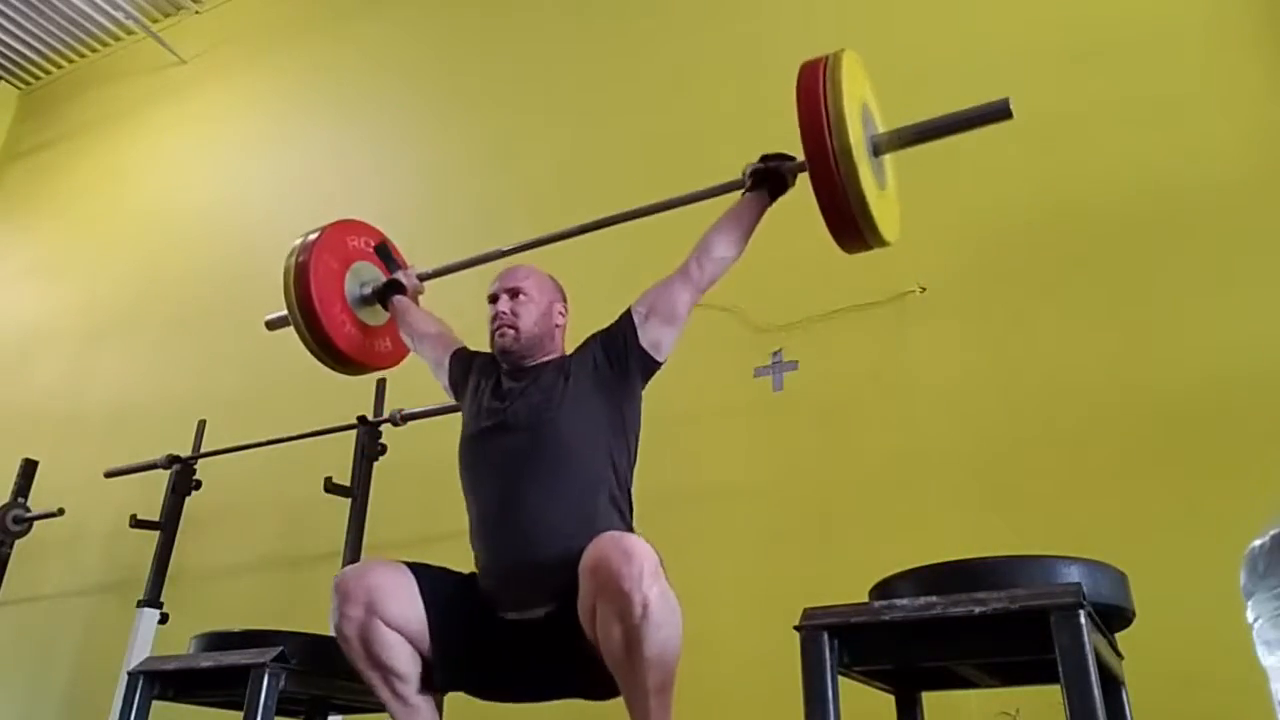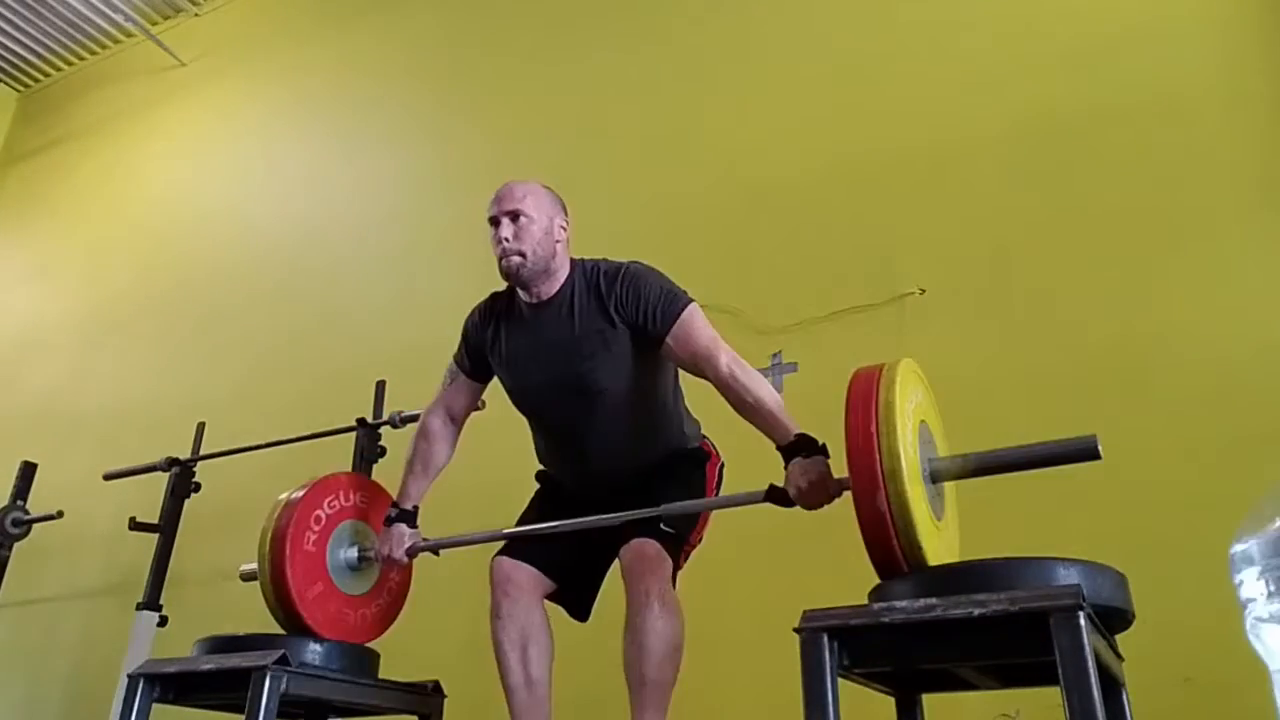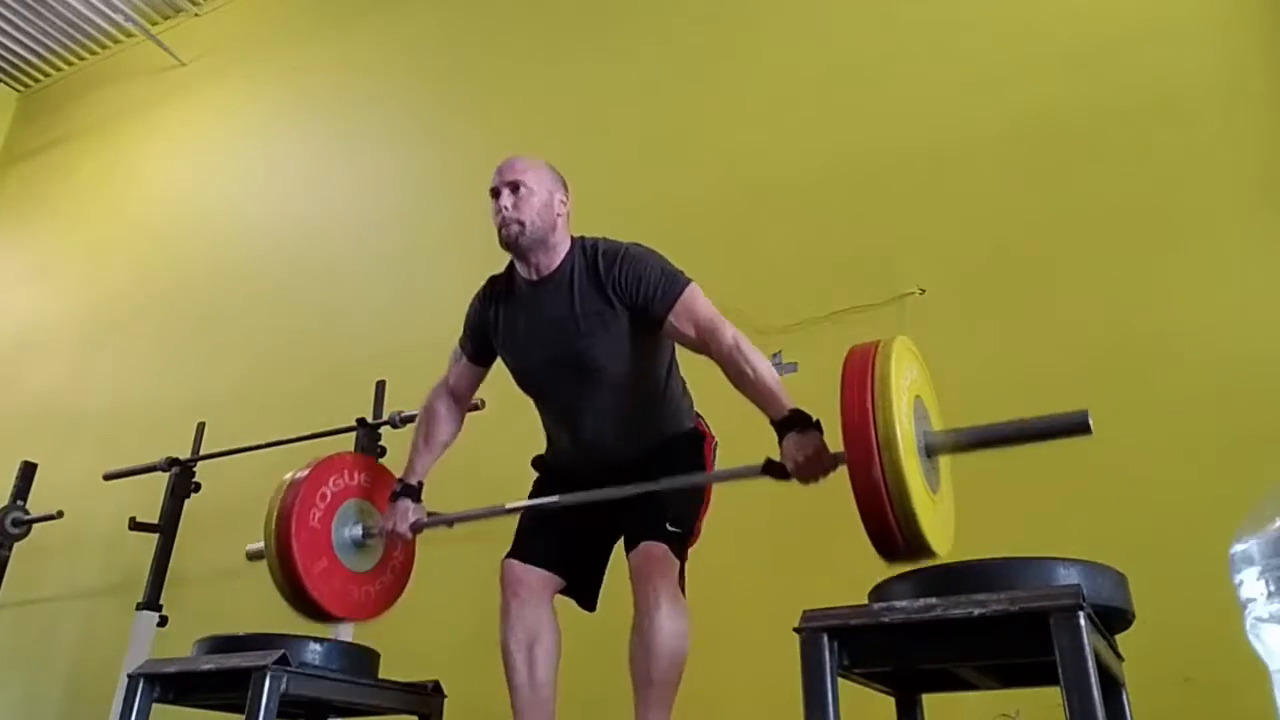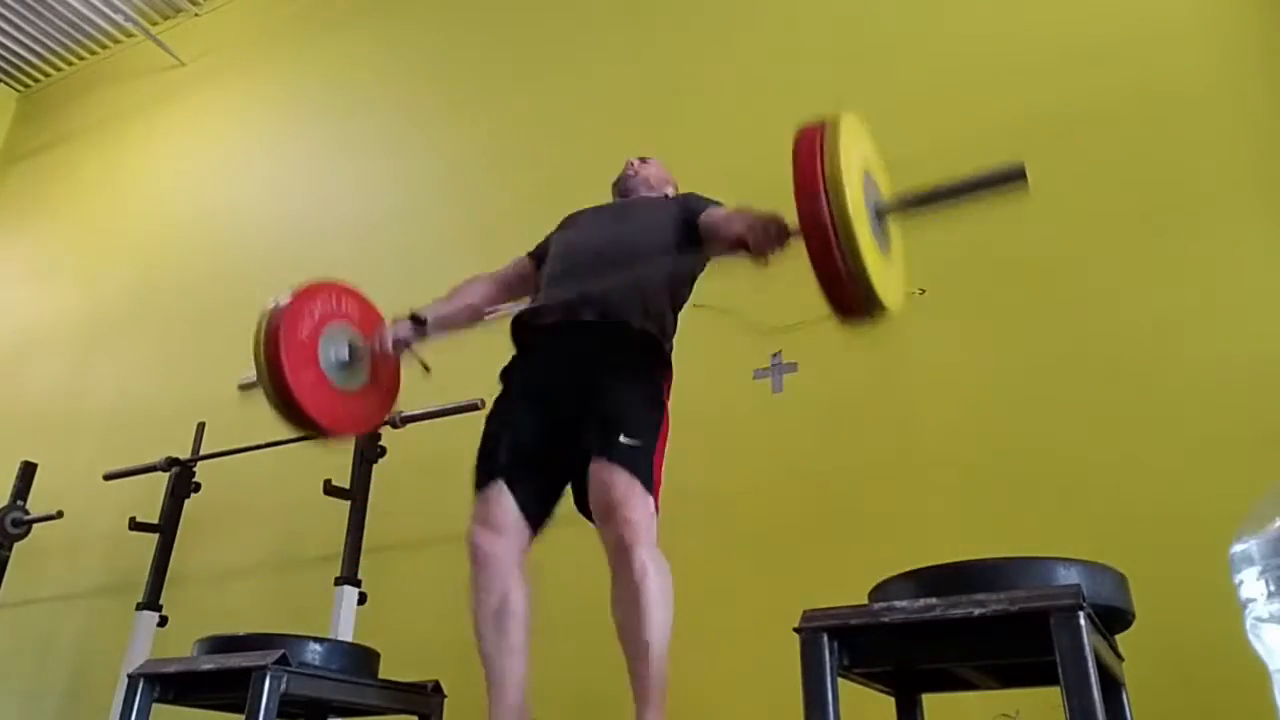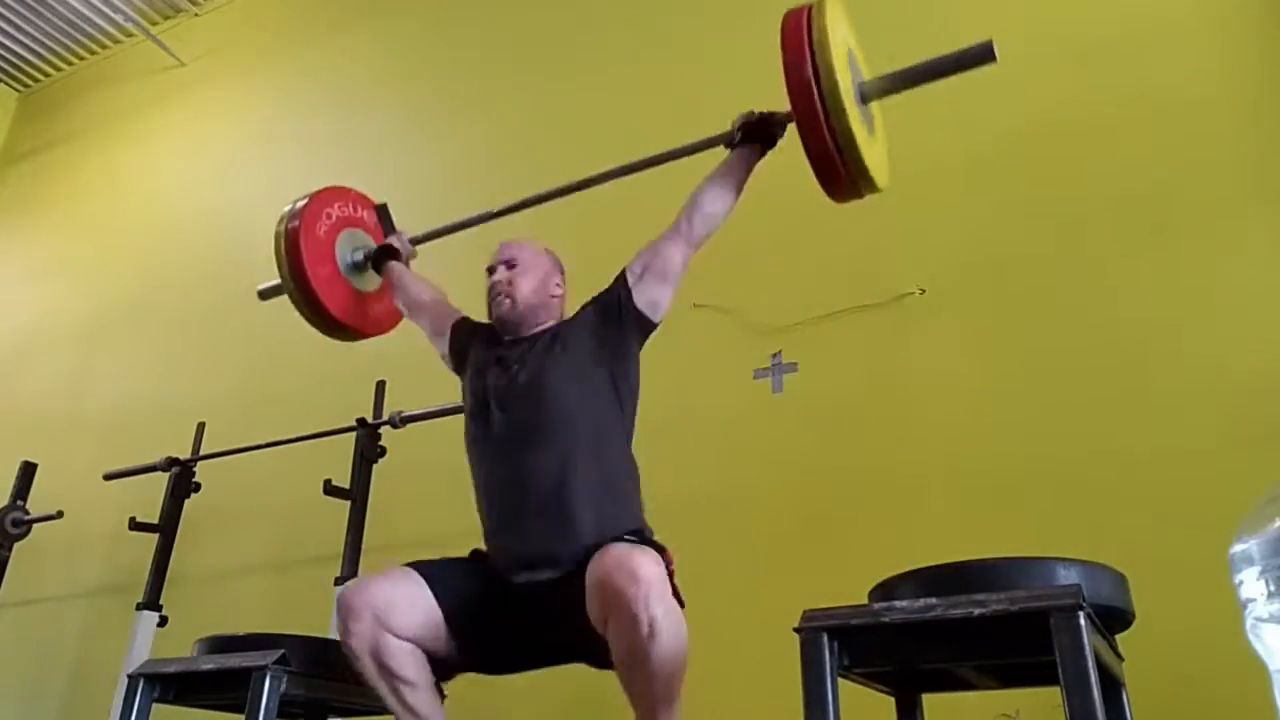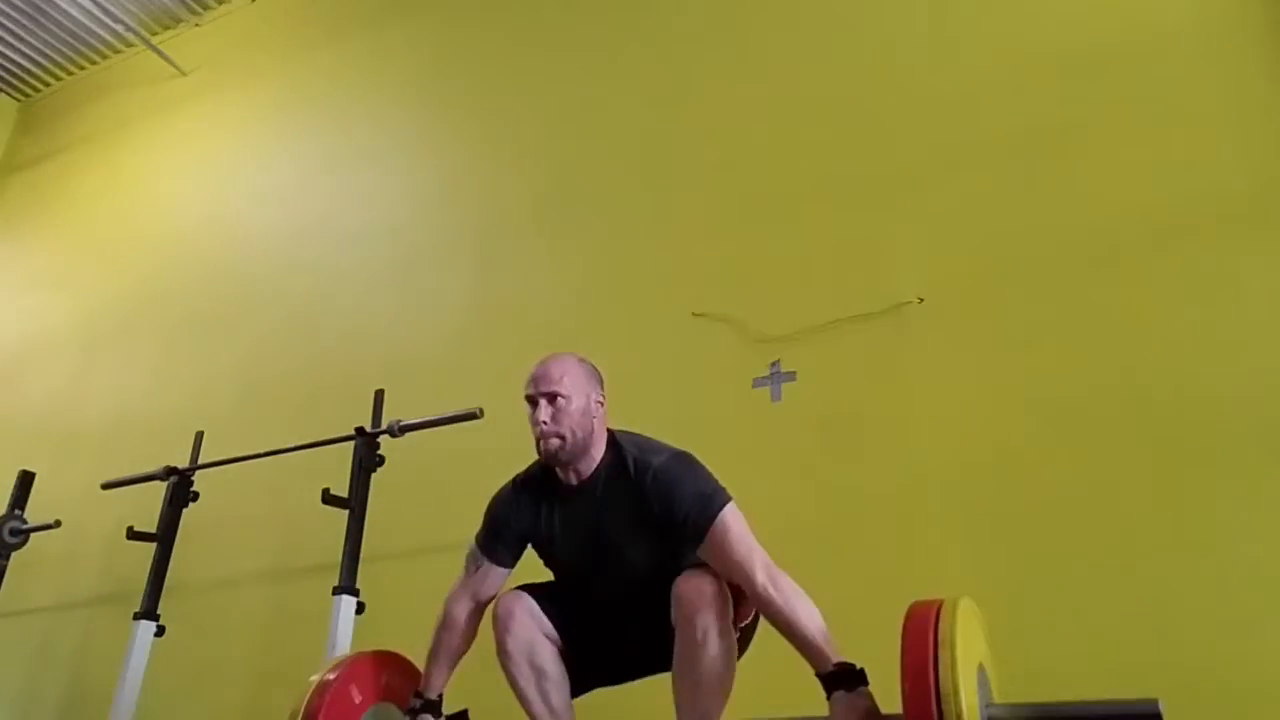
dt=0.4s
person 1, frame 1
left shoulder: (605, 369)
right shoulder: (478, 381)
left elbow: (695, 276)
right elbow: (428, 338)
left wrist: (762, 192)
left hip: (597, 619)
right hip: (497, 625)
left knee: (623, 561)
right knee: (359, 590)
person 1, frame 2
left shoulder: (623, 287)
right shoulder: (488, 324)
left elbow: (719, 363)
right elbow: (444, 416)
left wrist: (799, 449)
right wrist: (403, 513)
left hip: (666, 470)
right hip: (573, 485)
left knee: (644, 568)
right knee: (511, 578)
person 1, frame 3
left shoulder: (620, 267)
right shoulder: (492, 303)
left elbow: (719, 338)
right elbow: (449, 397)
left wrist: (792, 425)
right wrist: (409, 489)
left hip: (664, 453)
right hip: (574, 467)
left knee: (654, 568)
right knee: (522, 580)
person 1, frame 4
left shoulder: (682, 211)
right shoulder: (573, 228)
left elbow: (731, 227)
right elbow: (496, 285)
left wrist: (758, 226)
right wrist: (420, 321)
left hip: (622, 363)
right hip: (537, 367)
left knee: (626, 526)
right knee: (491, 536)
person 1, frame 5
left shoulder: (604, 329)
right shoulder: (478, 348)
left elbow: (685, 233)
right elbow: (428, 308)
left wrist: (748, 148)
left hip: (606, 559)
right hip: (506, 584)
left knee: (633, 584)
right knee: (362, 607)
person 1, frame 6
left shoulder: (660, 474)
right shoulder: (521, 499)
left elbow: (759, 576)
right elbow: (468, 599)
left hip: (690, 613)
right hip: (604, 619)
left knee: (699, 590)
right knee: (514, 610)
